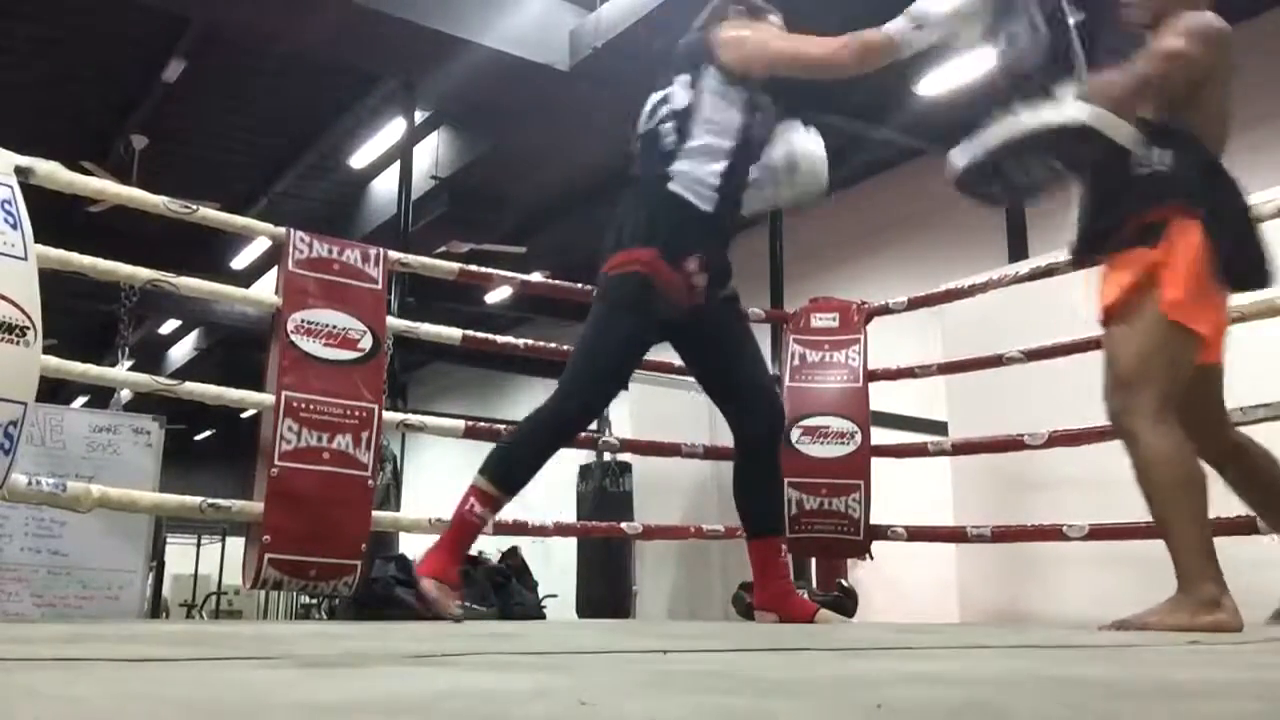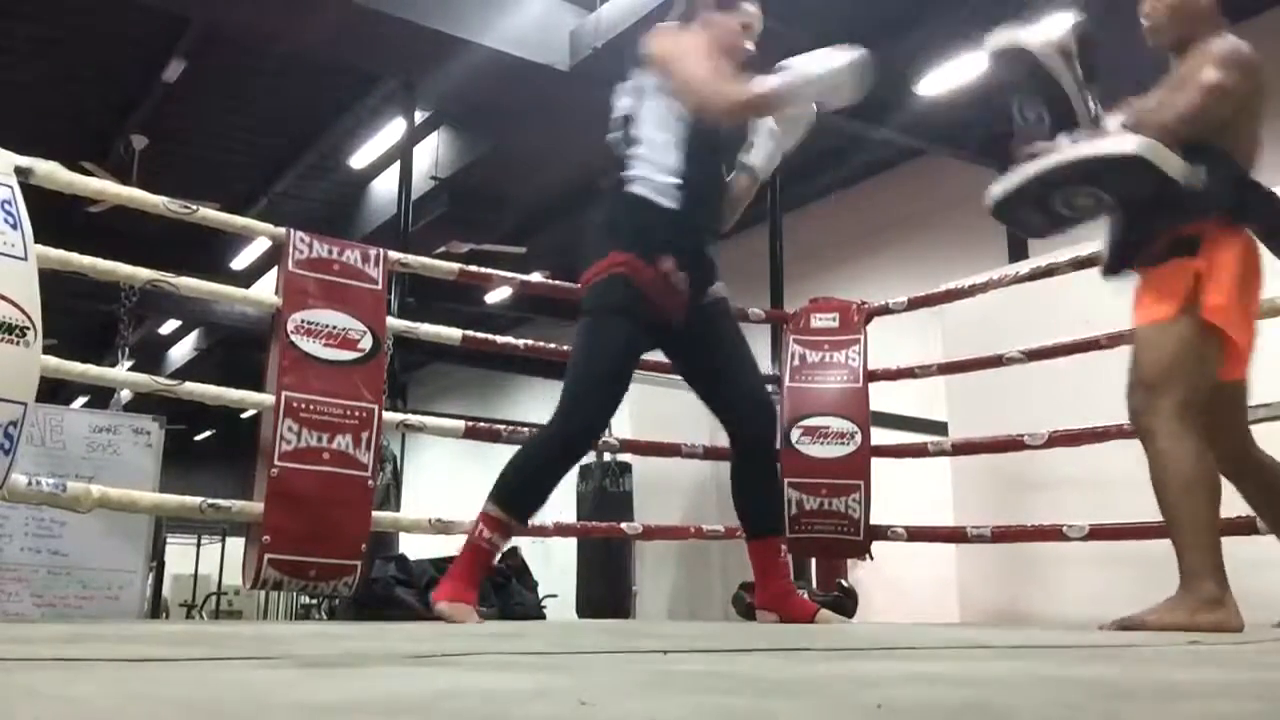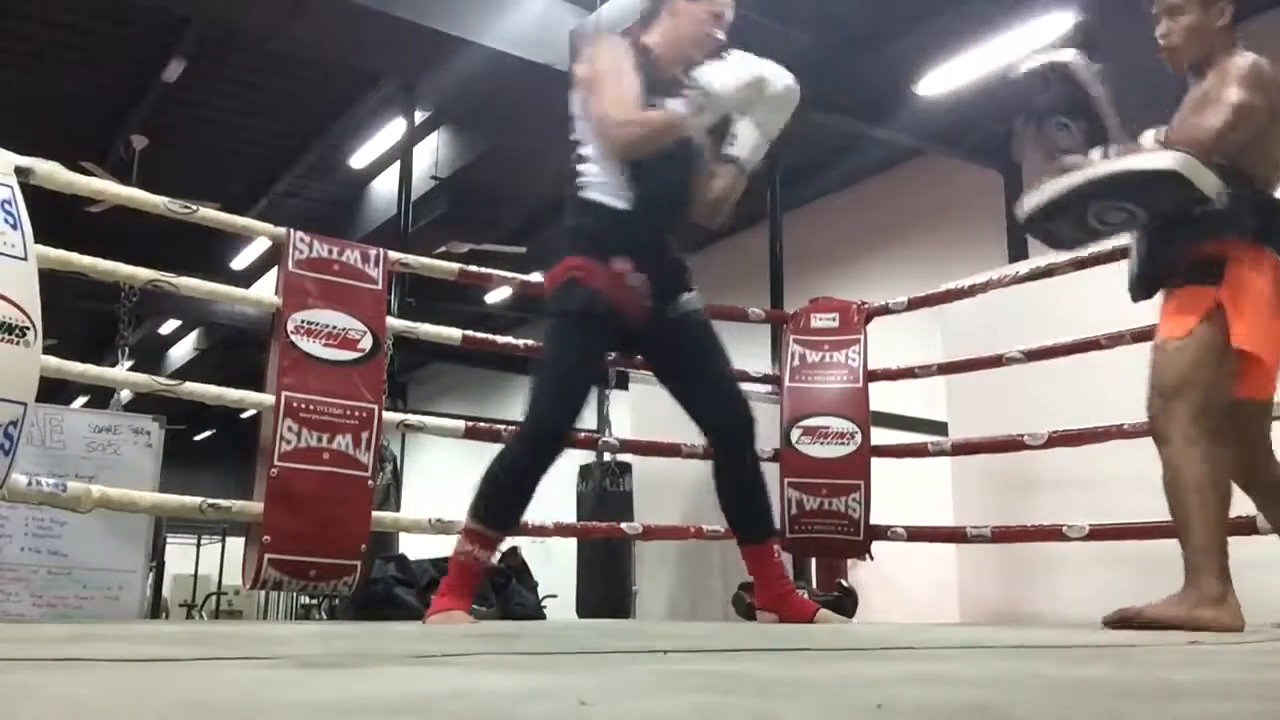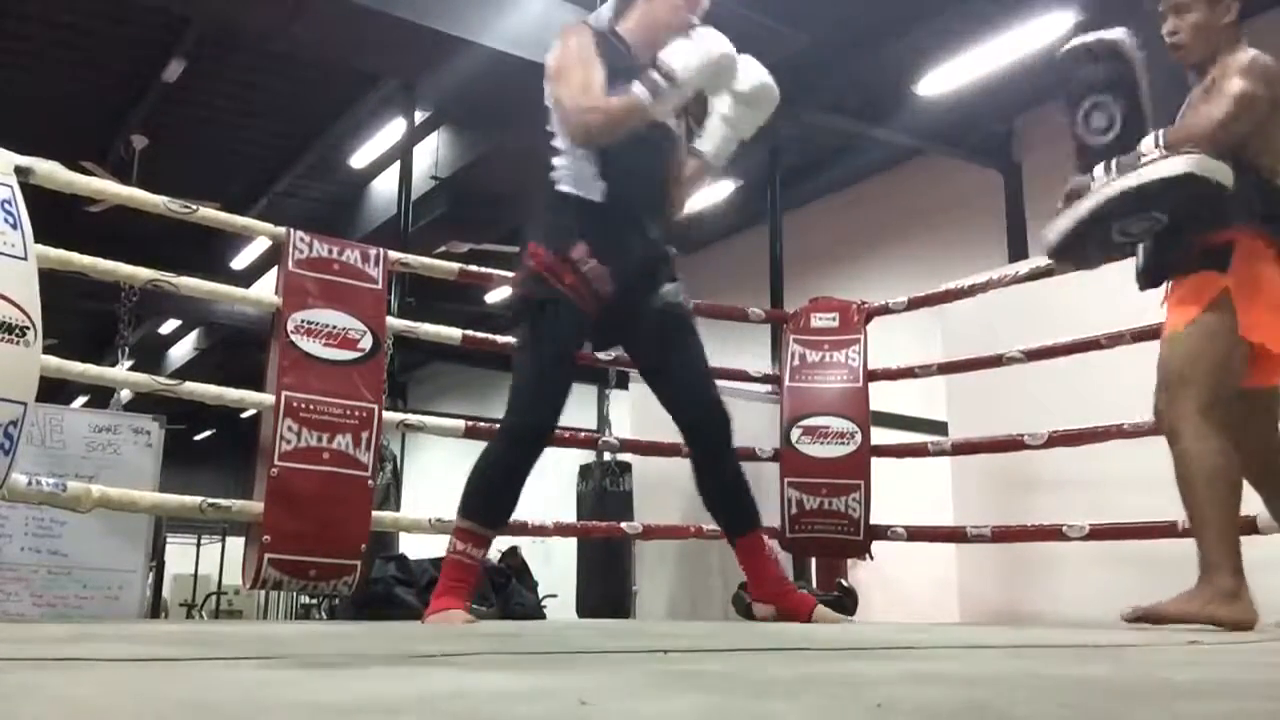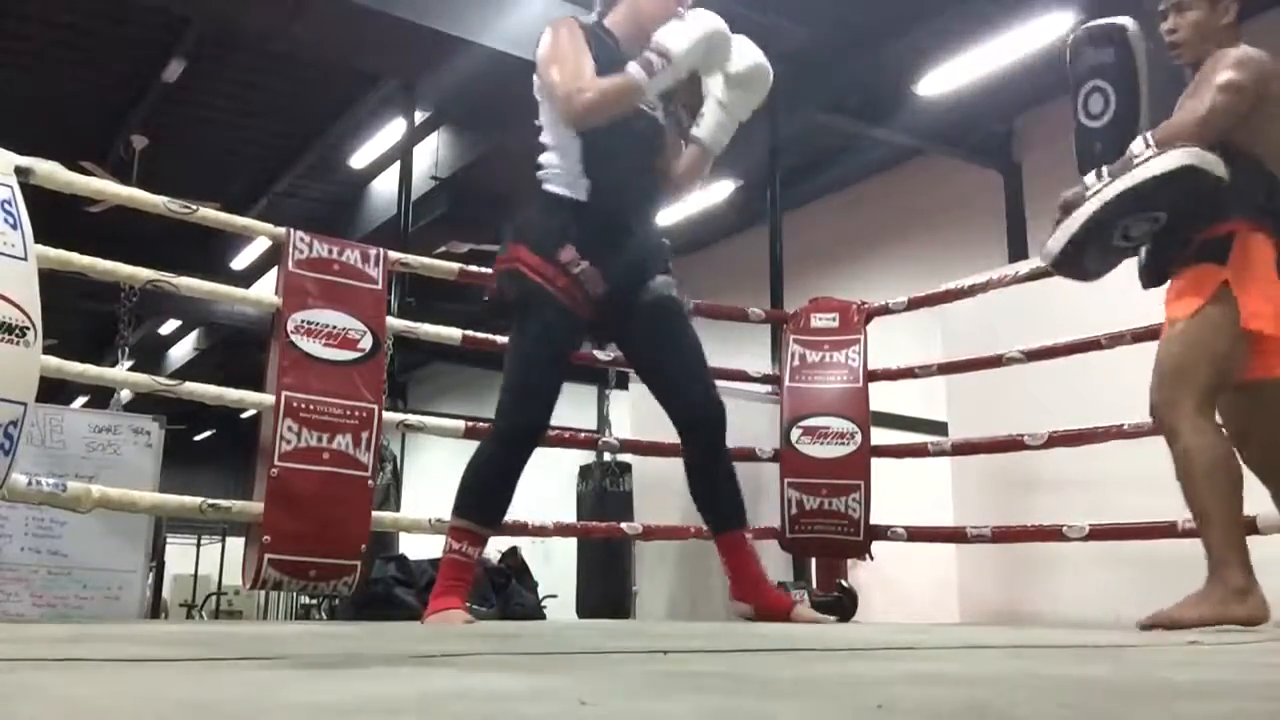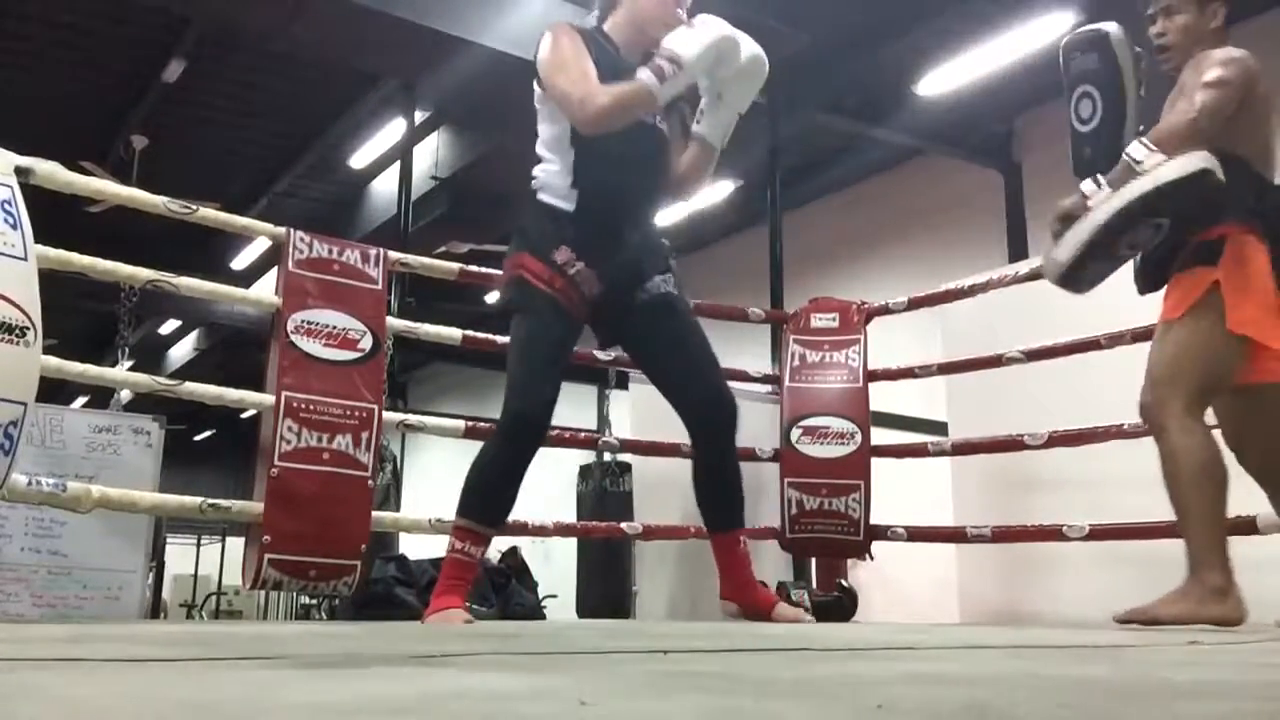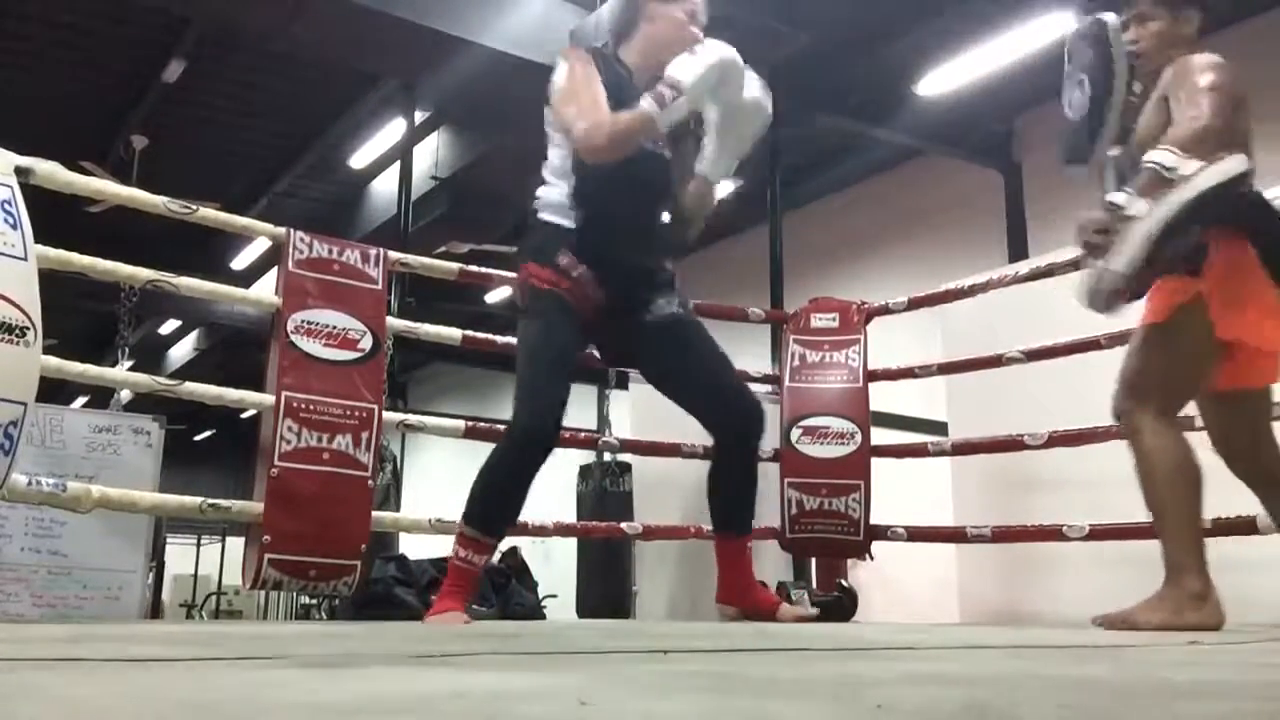
dt=0.1s
person 1, frame 1
right shoulder: (1171, 53)
left elbow: (1123, 90)
left wrist: (1063, 100)
left hip: (1167, 244)
right hip: (1150, 247)
left knee: (1138, 407)
right knee: (1208, 431)
left ankle: (1203, 595)
person 1, frame 2
left shoulder: (1225, 55)
right shoulder: (1183, 78)
left elbow: (1168, 123)
left hip: (1201, 256)
right hip: (1182, 263)
left knee: (1159, 409)
right knee: (1227, 442)
left ankle: (1203, 596)
person 1, frame 3
right shoulder: (1204, 95)
left elbow: (1203, 143)
right elbow: (1166, 179)
left wrist: (1105, 163)
left hip: (1227, 274)
right hip: (1202, 281)
left knee: (1176, 419)
left ankle: (1207, 590)
person 1, frame 4
right shoulder: (1209, 92)
left elbow: (1202, 139)
right elbow: (1171, 173)
left wrist: (1109, 178)
right hip: (1212, 274)
left knee: (1184, 410)
left ankle: (1222, 586)
person 1, frame 5
right shoulder: (1214, 87)
left elbow: (1187, 135)
right elbow: (1172, 172)
left wrist: (1099, 186)
right hip: (1221, 266)
left knee: (1178, 405)
person 1, frame 6
left shoulder: (1227, 66)
right shoulder: (1198, 90)
left elbow: (1180, 136)
left wrist: (1095, 194)
left hip: (1227, 263)
right hip: (1217, 272)
left knee: (1167, 405)
left ankle: (1209, 583)
person 1, frame 7
left shoulder: (1199, 72)
right shoulder: (1163, 93)
left elbow: (1192, 132)
left wrist: (1124, 210)
left hip: (1206, 271)
right hip: (1199, 280)
left knee: (1141, 409)
left ankle: (1187, 591)
person 2, frame 1
left shoulder: (703, 88)
right elbow: (831, 54)
left wrist: (767, 183)
left hip: (700, 275)
right hip: (652, 262)
left knee: (761, 423)
right knee: (572, 409)
left ankle: (777, 599)
right ankle: (443, 559)
person 2, frame 2
left shoulder: (698, 118)
left elbow: (718, 215)
right elbow: (726, 103)
left wrist: (769, 150)
right wrist: (805, 79)
left hip: (686, 277)
right hip: (633, 267)
left knee: (755, 420)
right knee: (576, 424)
left ankle: (779, 600)
right ankle: (457, 583)
person 2, frame 3
left shoulder: (683, 100)
right shoulder: (611, 52)
left elbow: (711, 211)
right elbow: (619, 135)
left wrist: (753, 135)
right wrist: (703, 100)
left hip: (658, 279)
right hip: (595, 267)
left knee: (732, 424)
right knee: (547, 430)
left ankle: (779, 598)
right ankle: (453, 595)
person 2, frame 4
left shoulder: (666, 94)
left elbow: (670, 202)
right elbow: (586, 122)
left wrist: (724, 128)
right wrist: (668, 81)
left hip: (640, 268)
right hip: (573, 257)
left knee: (707, 421)
right knee: (528, 425)
left ankle: (774, 593)
right ankle: (450, 594)
person 2, frame 5
left shoulder: (653, 83)
left elbow: (673, 184)
right elbow: (583, 105)
left wrist: (723, 112)
right wrist: (665, 60)
left hip: (634, 265)
right hip: (560, 259)
left knee: (703, 415)
right knee: (520, 423)
left ankle: (753, 590)
right ankle: (448, 594)
person 2, frame 6
left shoulder: (656, 93)
left elbow: (679, 183)
right elbow: (591, 112)
left wrist: (719, 109)
right wrist: (675, 66)
left hip: (634, 266)
right hip: (559, 261)
left knee: (713, 410)
right knee: (523, 422)
left ankle: (742, 591)
right ankle: (449, 593)
person 2, frame 7
left shoulder: (675, 105)
right shoulder: (581, 67)
left elbow: (687, 213)
right elbow: (593, 142)
left wrist: (723, 142)
right wrist: (677, 90)
left hip: (639, 289)
right hip: (565, 280)
left knee: (740, 416)
right knee: (532, 432)
left ankle: (739, 591)
right ankle: (451, 598)
